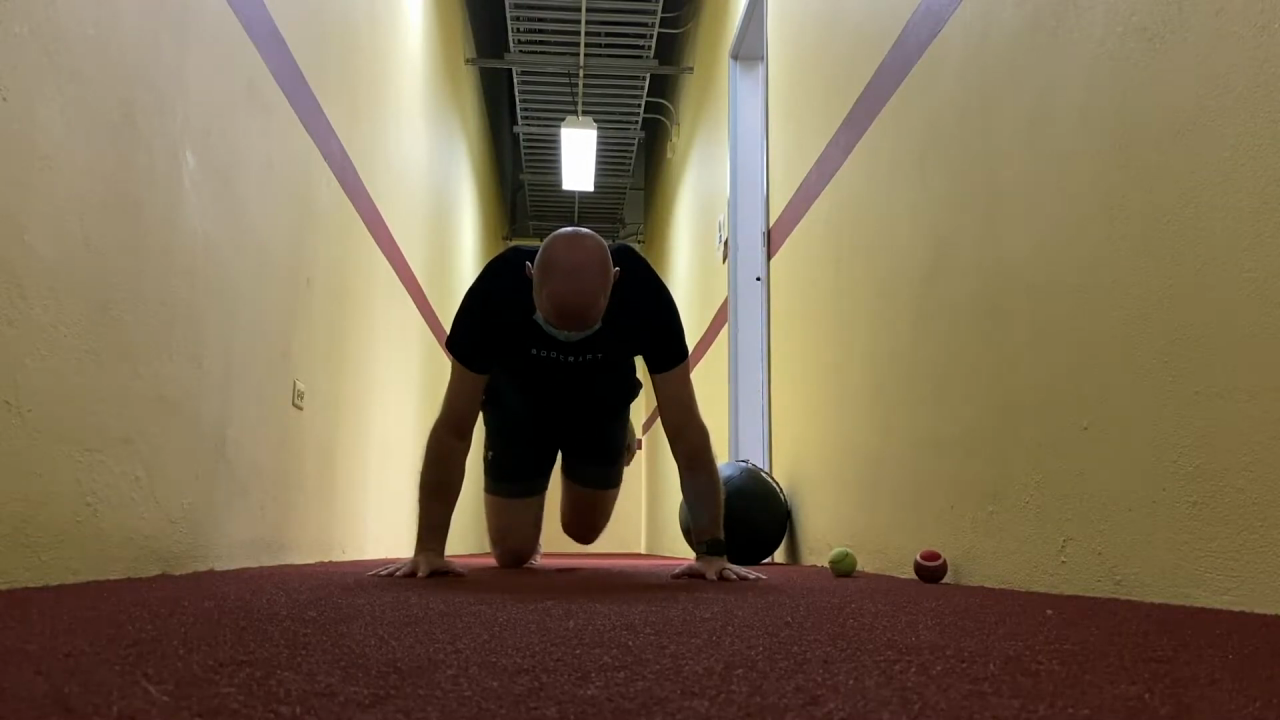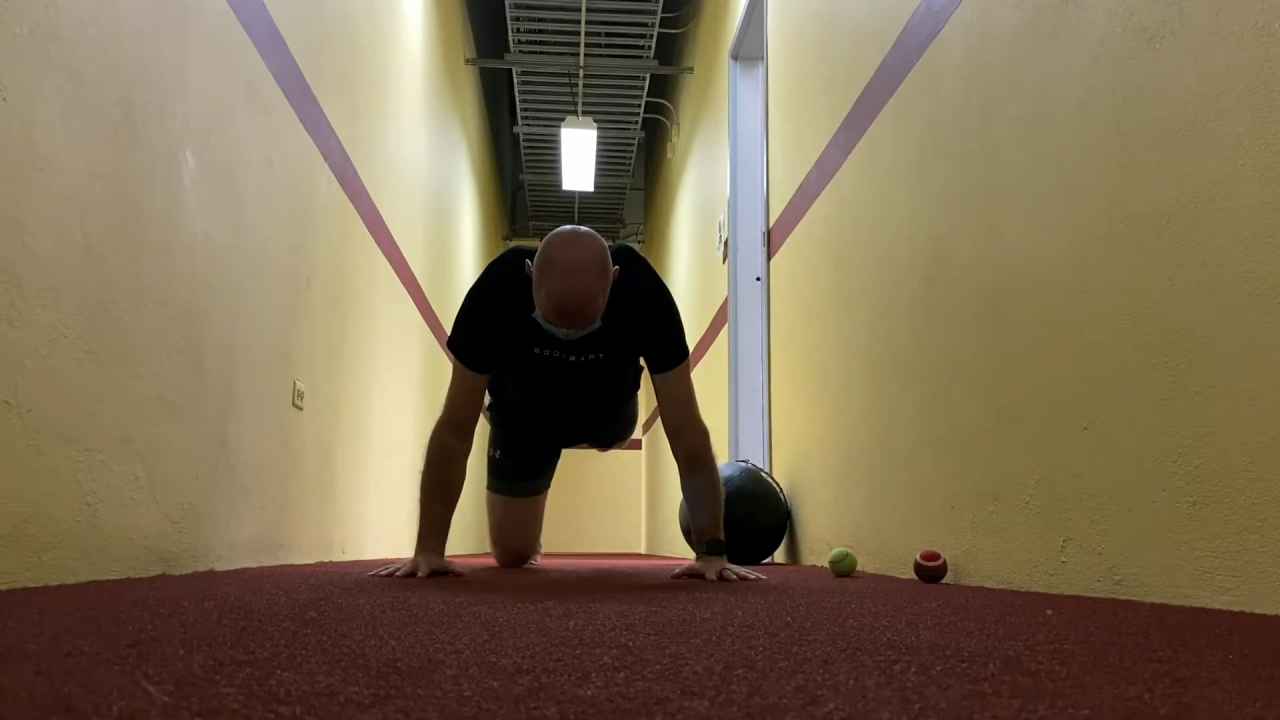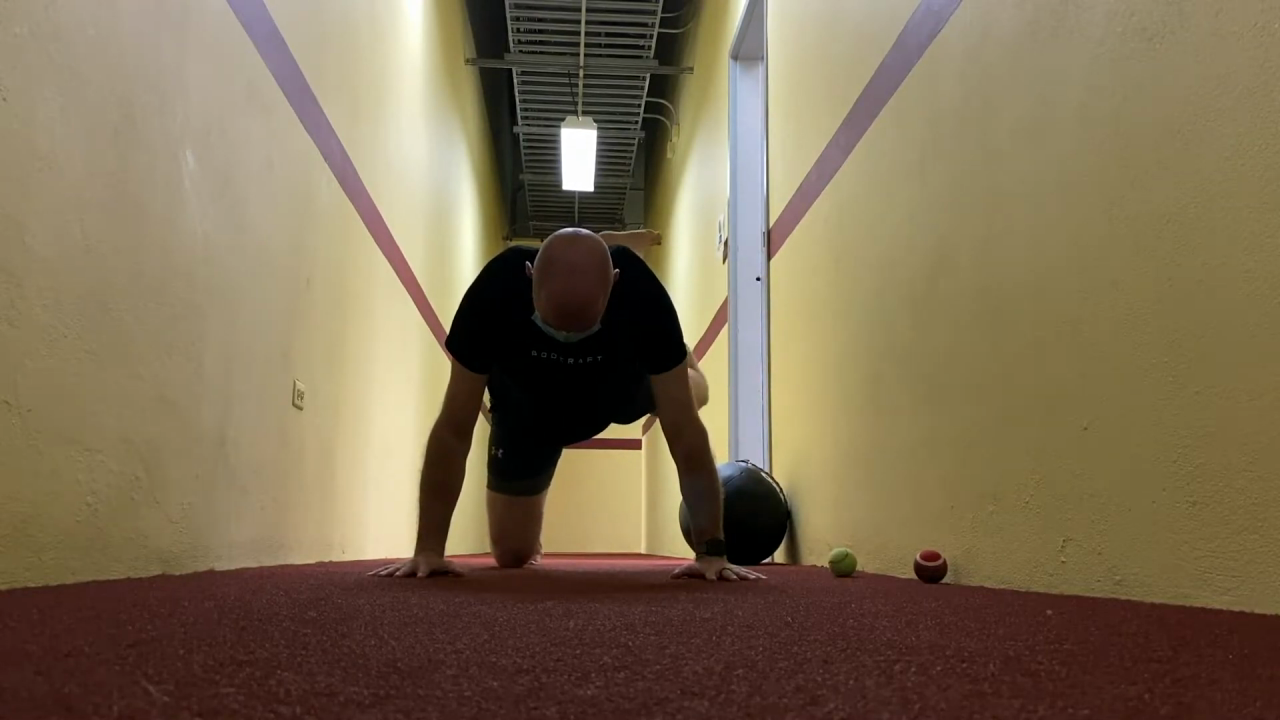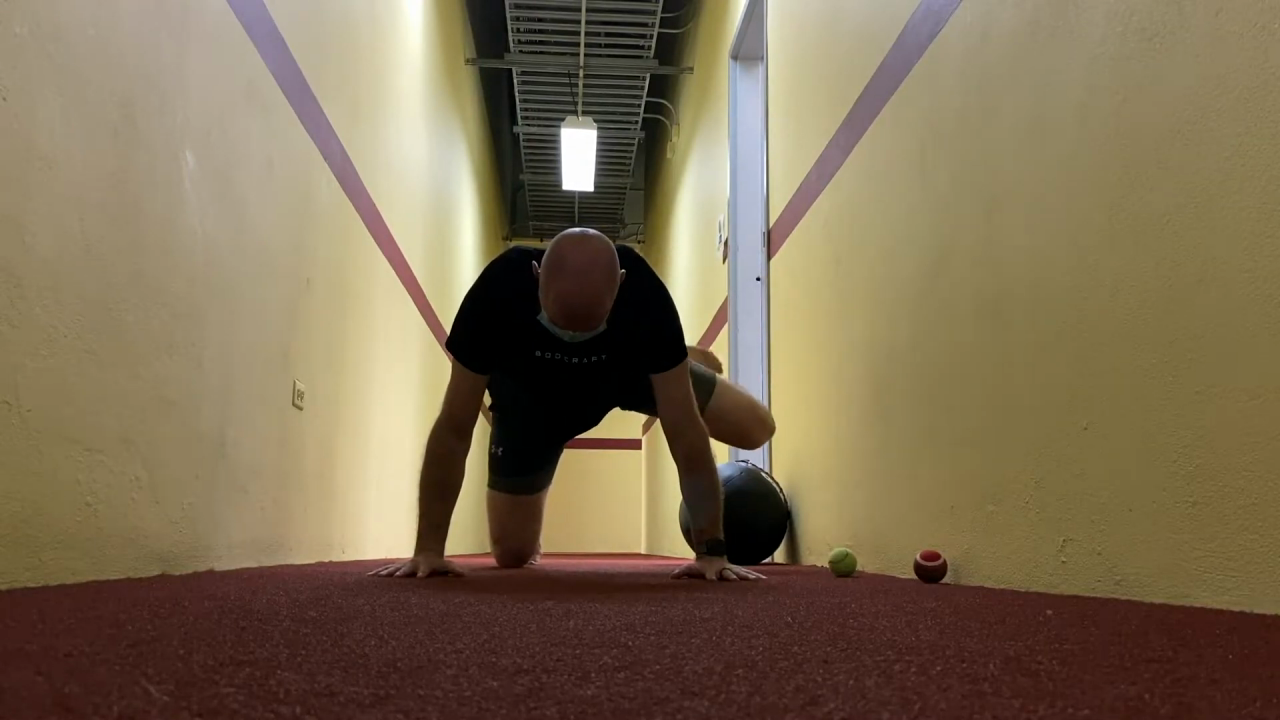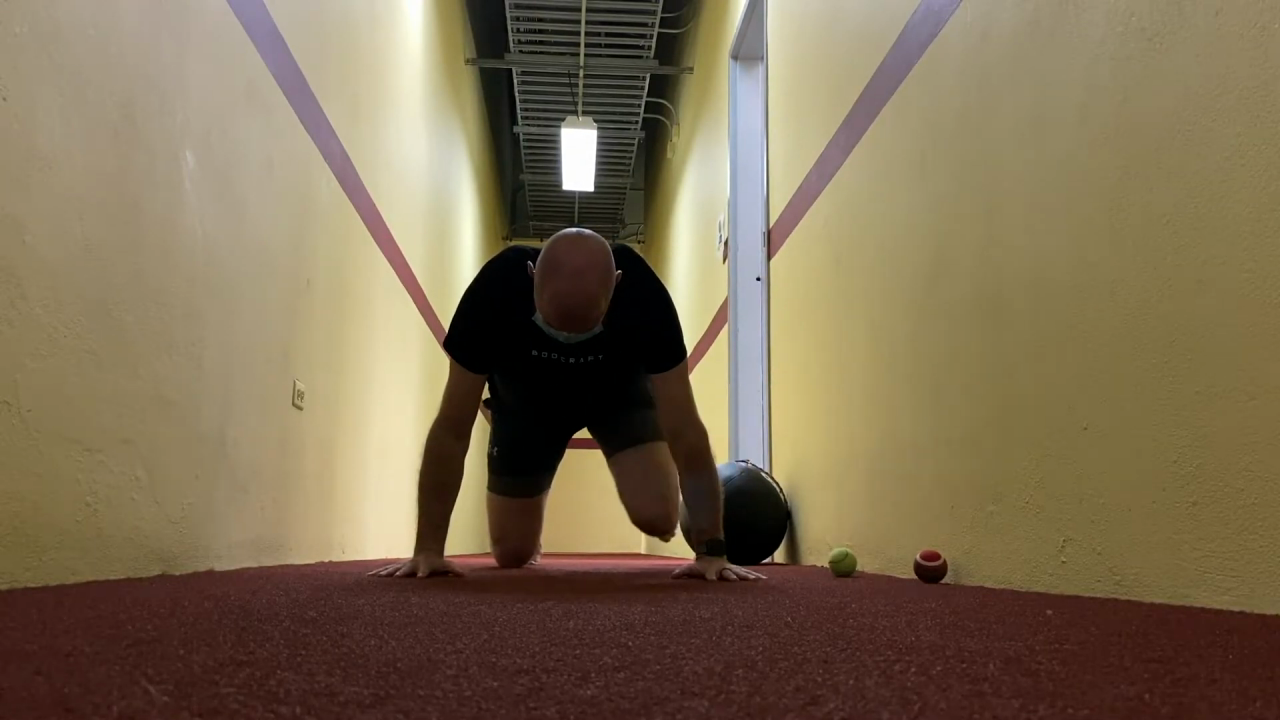
dt=0.4s
person 1, frame 1
left shoulder: (643, 292)
right shoulder: (496, 289)
left elbow: (684, 428)
right elbow: (454, 428)
left wrist: (711, 550)
right wrist: (429, 549)
left hip: (601, 408)
right hip: (519, 408)
left knee: (582, 531)
right knee: (512, 554)
person 1, frame 2
left shoulder: (643, 291)
right shoulder: (496, 289)
left elbow: (685, 428)
right elbow: (456, 428)
left wrist: (711, 550)
right wrist: (429, 549)
left hip: (607, 403)
right hip: (525, 412)
right knee: (512, 555)
person 1, frame 3
left shoulder: (641, 292)
right shoulder: (496, 289)
left elbow: (684, 429)
right elbow: (454, 428)
left wrist: (711, 550)
right wrist: (429, 549)
left hip: (618, 392)
right hip: (526, 410)
right knee: (512, 555)
person 1, frame 4
left shoulder: (644, 293)
right shoulder: (498, 289)
left elbow: (685, 431)
right elbow: (454, 428)
left wrist: (711, 550)
right wrist: (429, 548)
left hip: (623, 372)
right hip: (528, 401)
left knee: (754, 427)
right knee: (512, 554)
person 1, frame 5
left shoulder: (642, 291)
right shoulder: (496, 288)
left elbow: (683, 428)
right elbow: (452, 428)
left wrist: (710, 551)
right wrist: (428, 549)
left hip: (617, 383)
right hip: (527, 400)
left knee: (657, 517)
right knee: (512, 555)
right ankle: (527, 509)
